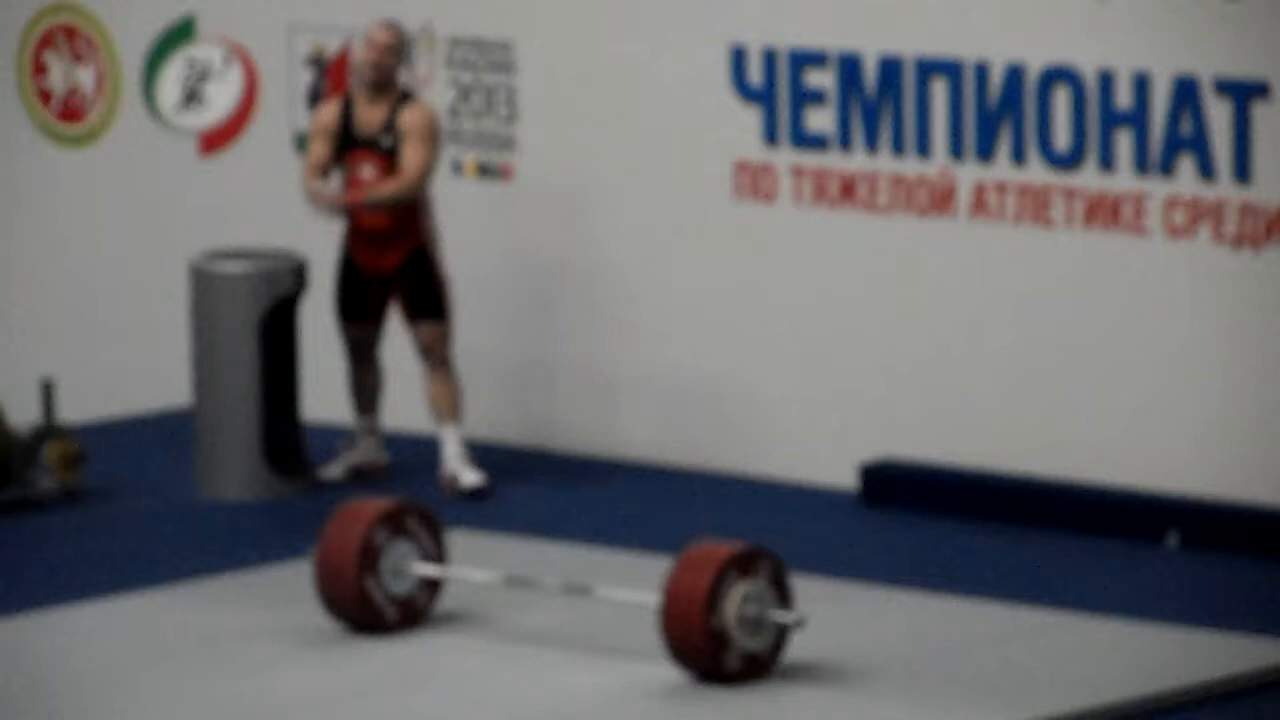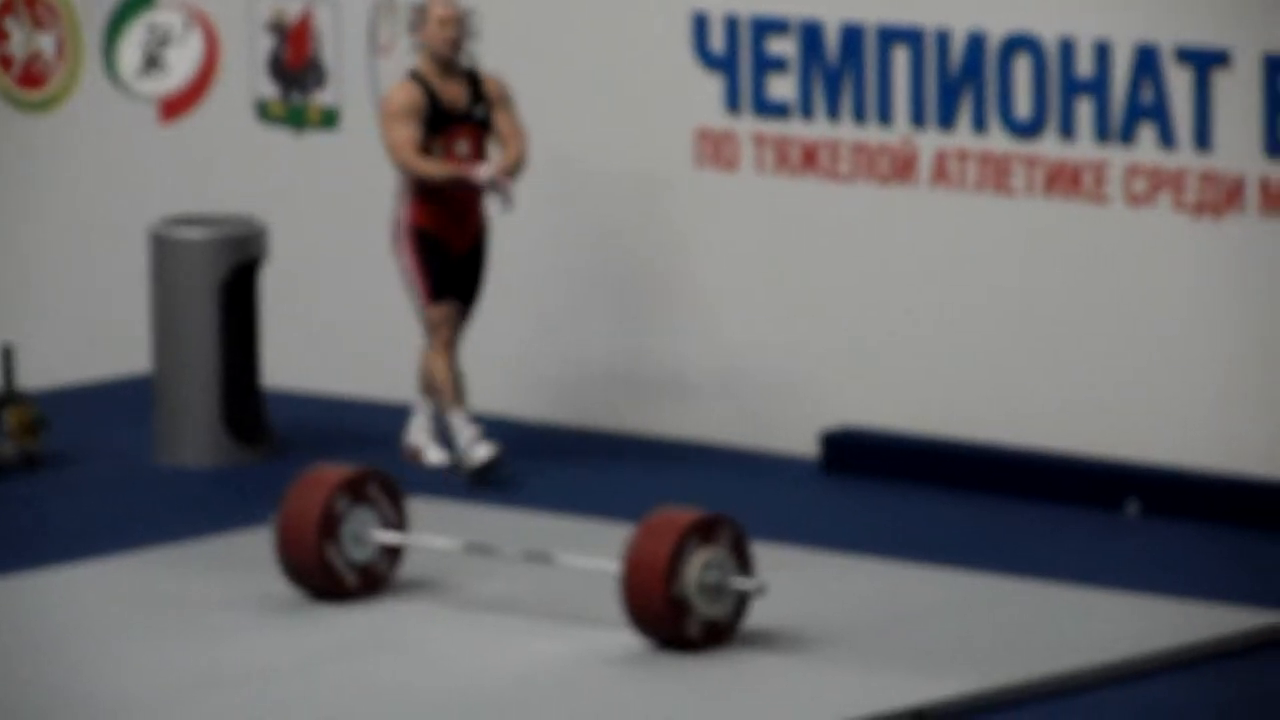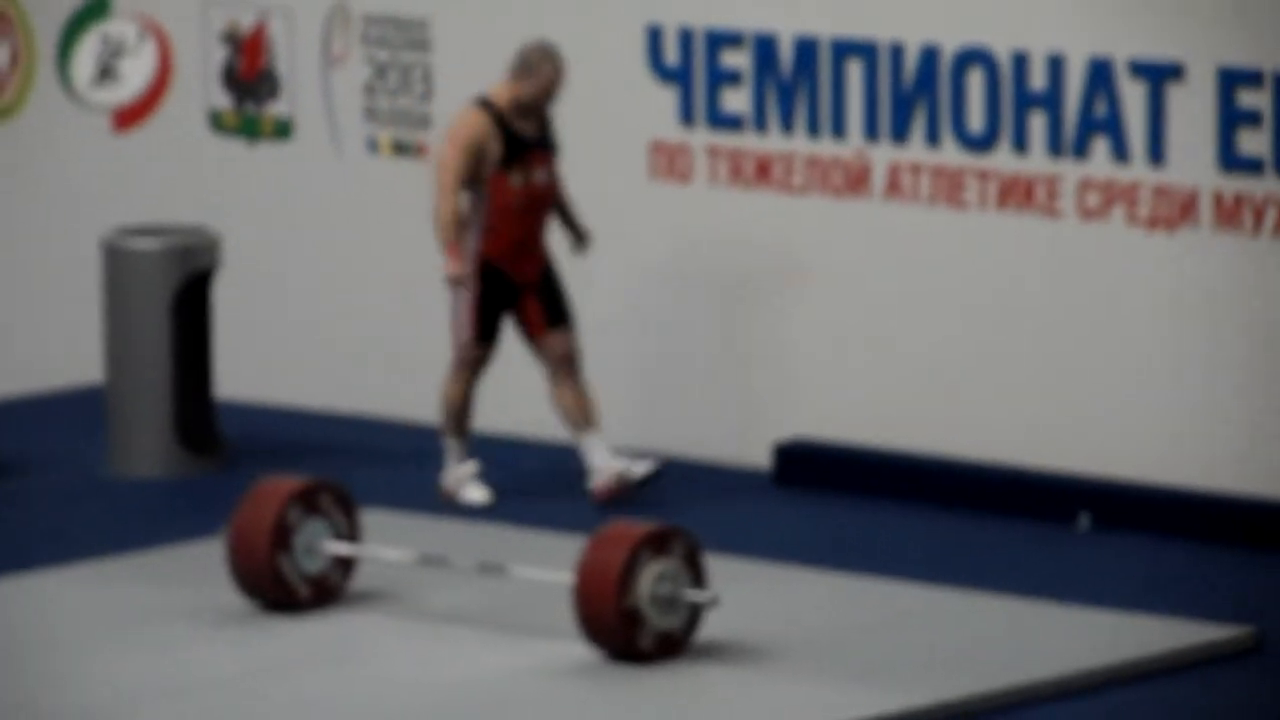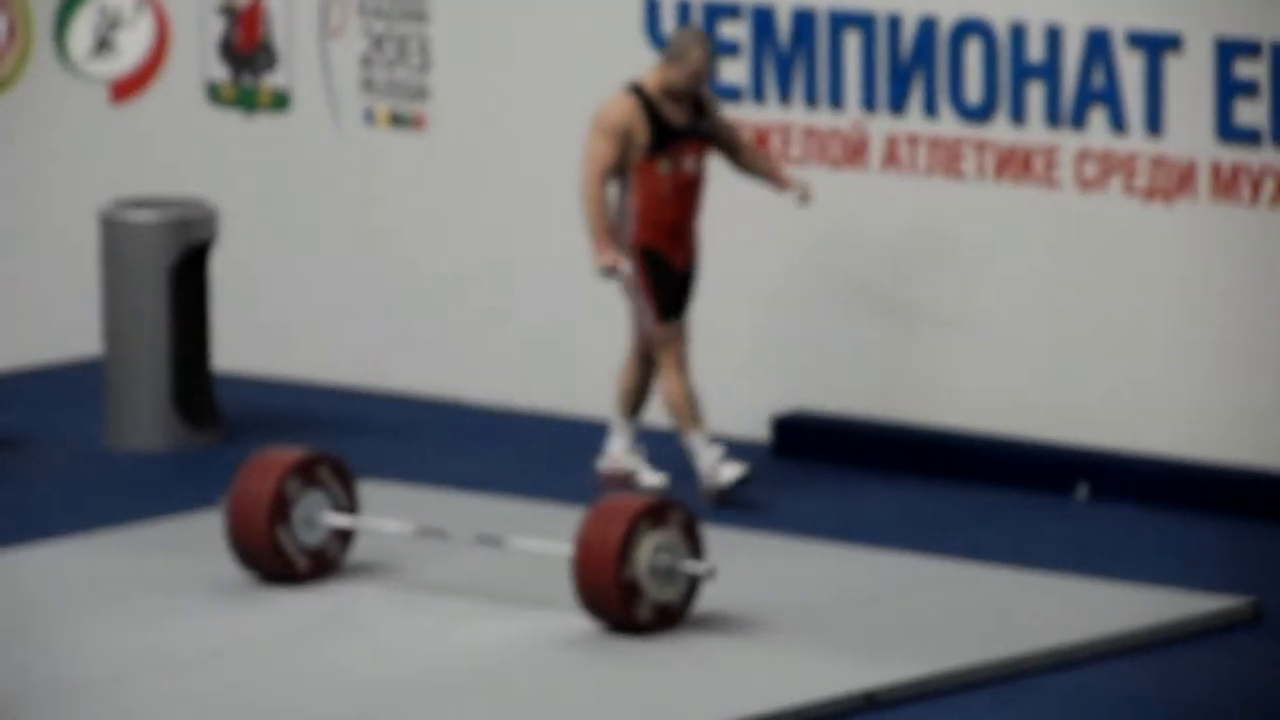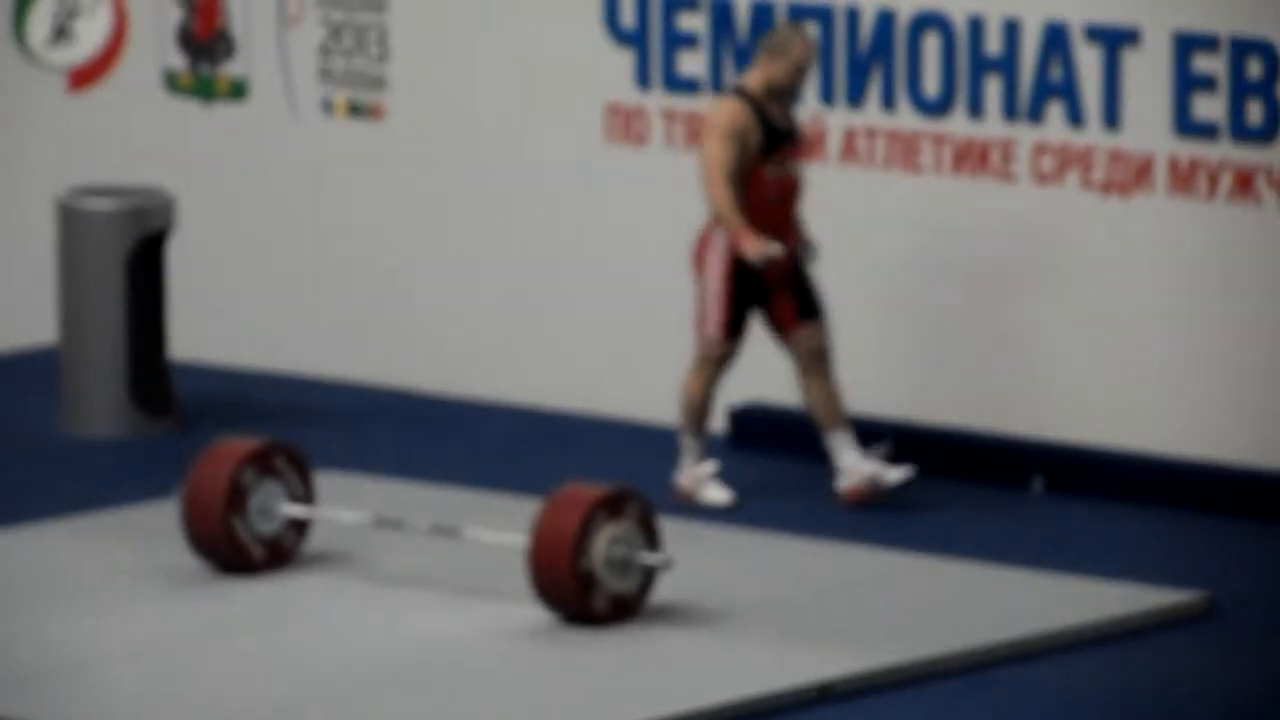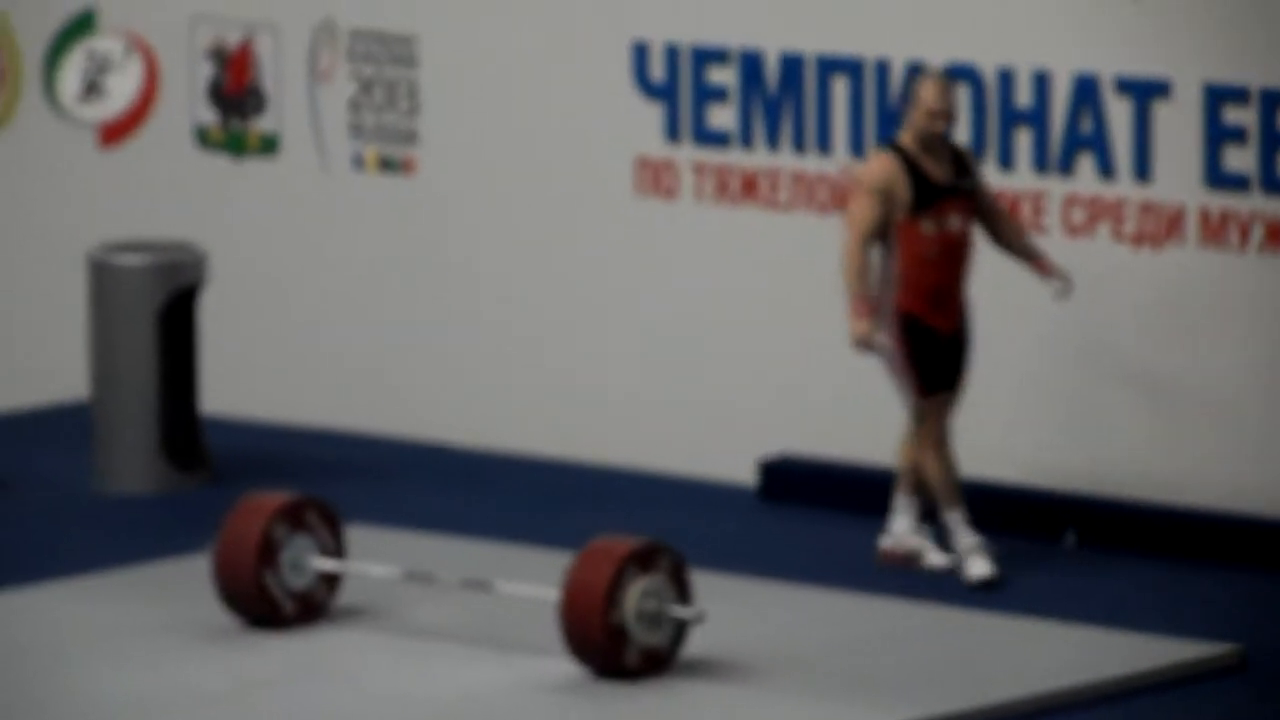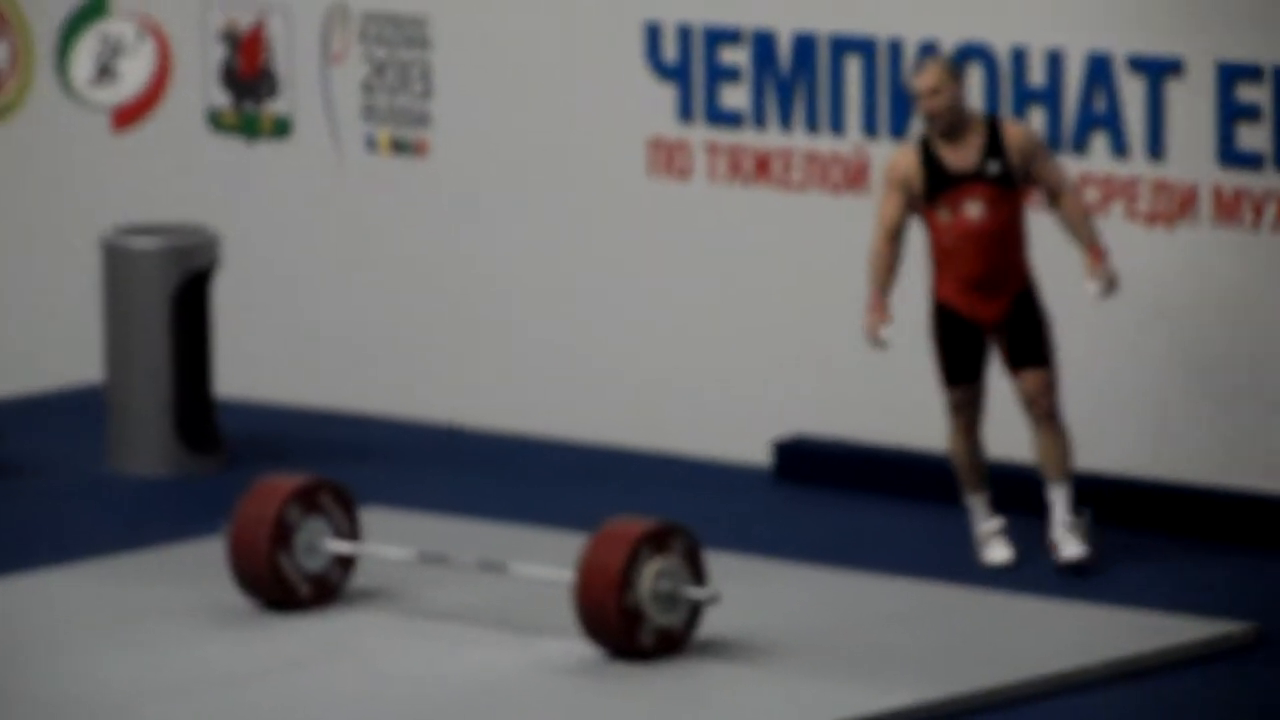
dt=0.7s
person 1, frame 1
left shoulder: (415, 116)
right shoulder: (330, 114)
left elbow: (410, 183)
right elbow: (312, 175)
left wrist: (350, 200)
right wrist: (321, 194)
left hip: (412, 246)
right hip: (361, 247)
left knee: (434, 349)
right knee: (358, 347)
left ankle: (453, 458)
right ankle: (368, 446)
person 1, frame 2
left shoulder: (489, 87)
right shoulder: (405, 96)
left elbow: (515, 146)
right elbow: (409, 162)
left wrist: (500, 175)
right wrist: (469, 173)
left hip: (470, 227)
right hip: (422, 228)
left knee: (447, 334)
right knee: (441, 333)
left ankle: (419, 430)
right ankle: (466, 438)
person 1, frame 3
left shoulder: (540, 119)
right shoulder: (475, 124)
right elbow: (447, 191)
left wrist: (572, 223)
right wrist: (452, 253)
left hip: (531, 258)
right hip: (486, 262)
left knee: (564, 357)
right knee: (470, 362)
left ankle: (603, 469)
right ankle: (456, 469)
person 1, frame 4
left shoulder: (699, 105)
right shoulder: (623, 111)
left elbow: (736, 146)
right elbow: (594, 180)
left wrist: (784, 181)
right wrist: (603, 245)
left hip: (681, 244)
right hip: (639, 248)
left knee: (648, 348)
right knee: (672, 353)
left ankle: (618, 452)
right ankle: (708, 462)
person 1, frame 5
left shoulder: (783, 106)
right shoulder: (730, 113)
right elbow: (716, 184)
left wrist: (793, 229)
right wrist: (747, 238)
left hip: (778, 254)
right hip: (731, 252)
left knee: (815, 356)
right knee: (713, 358)
left ankle: (855, 471)
right ankle: (691, 469)
person 1, frame 6
left shoulder: (961, 162)
right shoulder: (884, 170)
left elbow: (996, 219)
right elbow: (857, 243)
left wrist: (1042, 265)
right wrist: (859, 312)
left hip: (950, 310)
right hip: (904, 313)
left knee: (927, 424)
right knee: (933, 426)
left ankle: (901, 531)
right ankle: (965, 542)
person 1, frame 7
left shoulder: (1013, 140)
right shoulder: (908, 164)
left elbow: (1063, 194)
right elbow: (887, 236)
left wrist: (1095, 255)
right wrist: (879, 303)
left hip: (1013, 294)
right hip: (953, 301)
left knee: (1041, 401)
right knee: (964, 413)
left ankle: (1063, 524)
right ankle: (985, 526)
